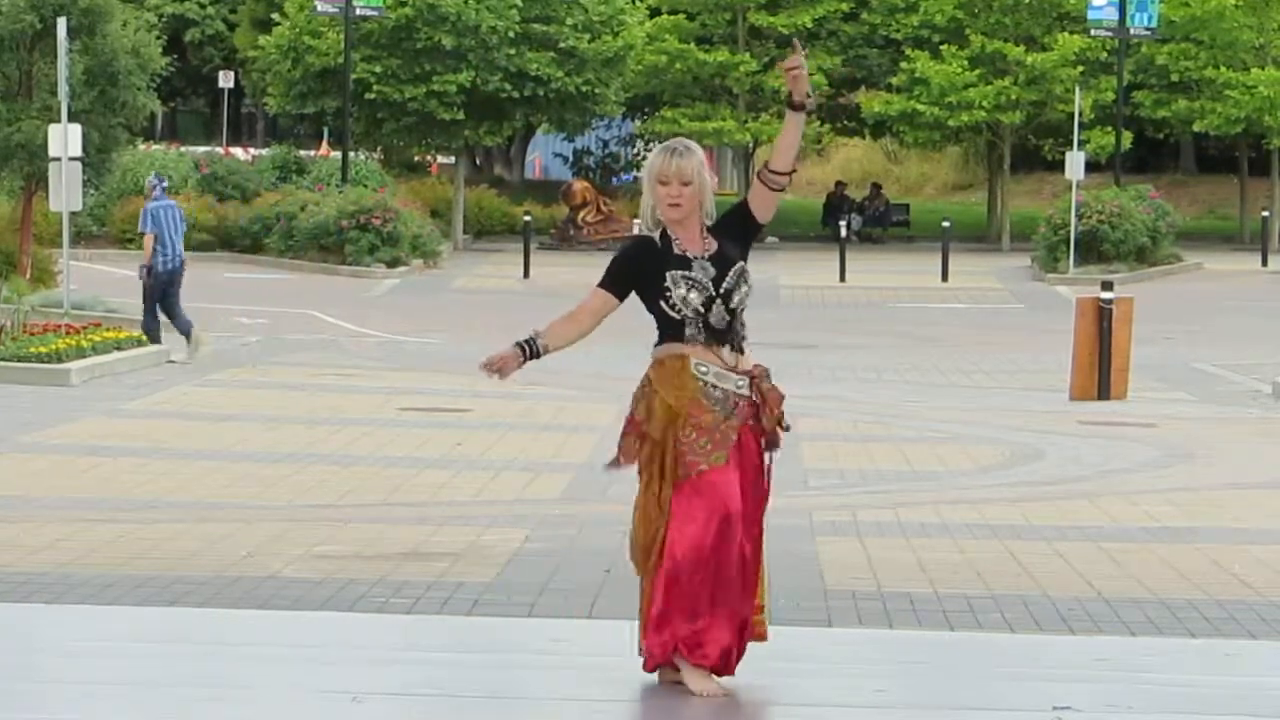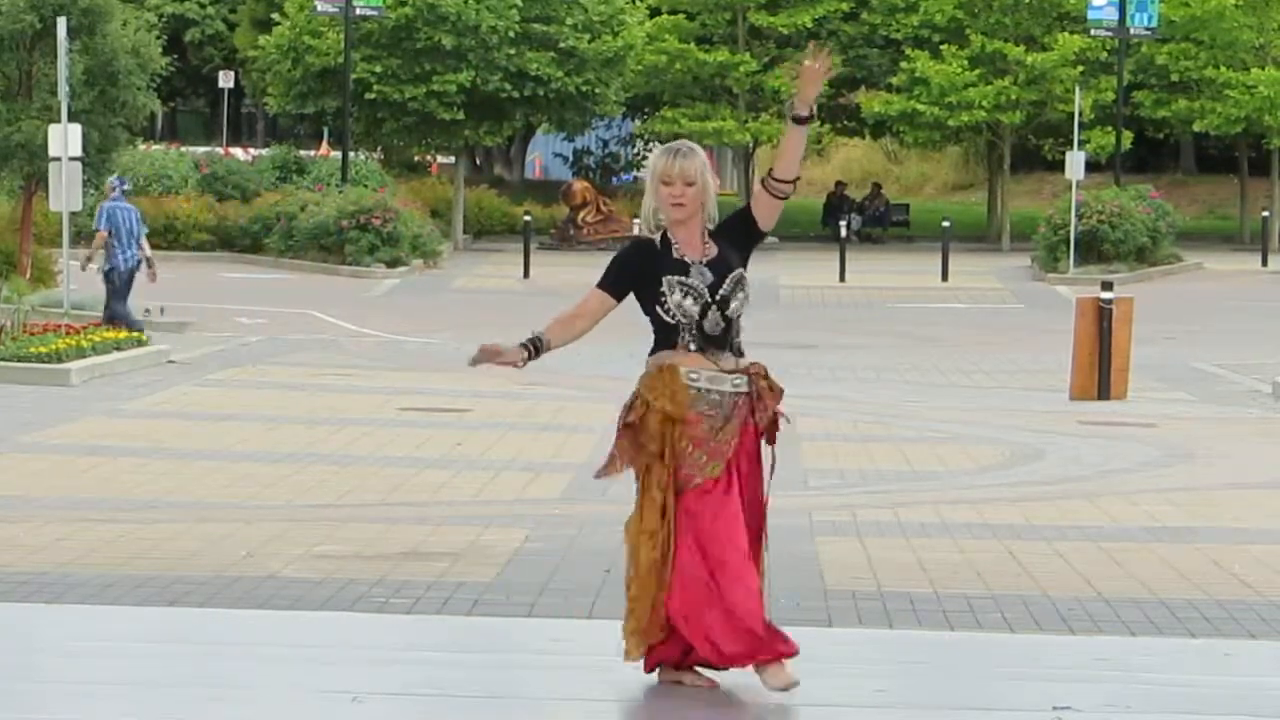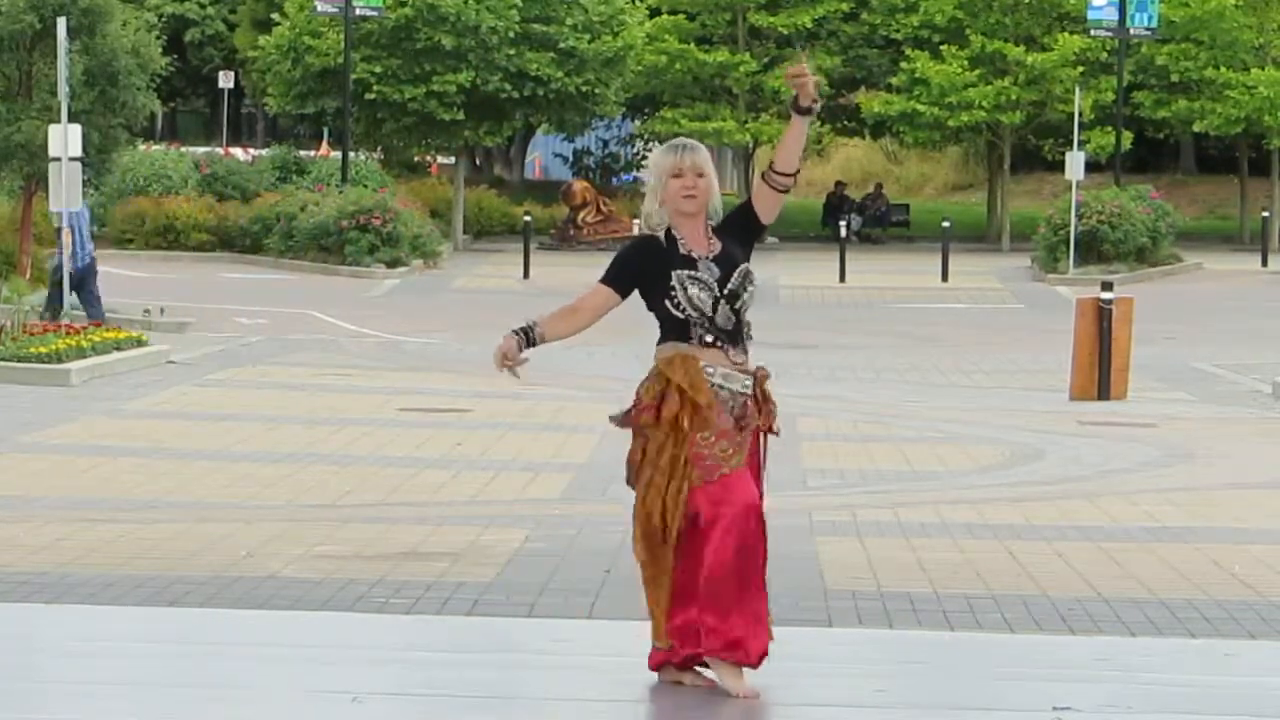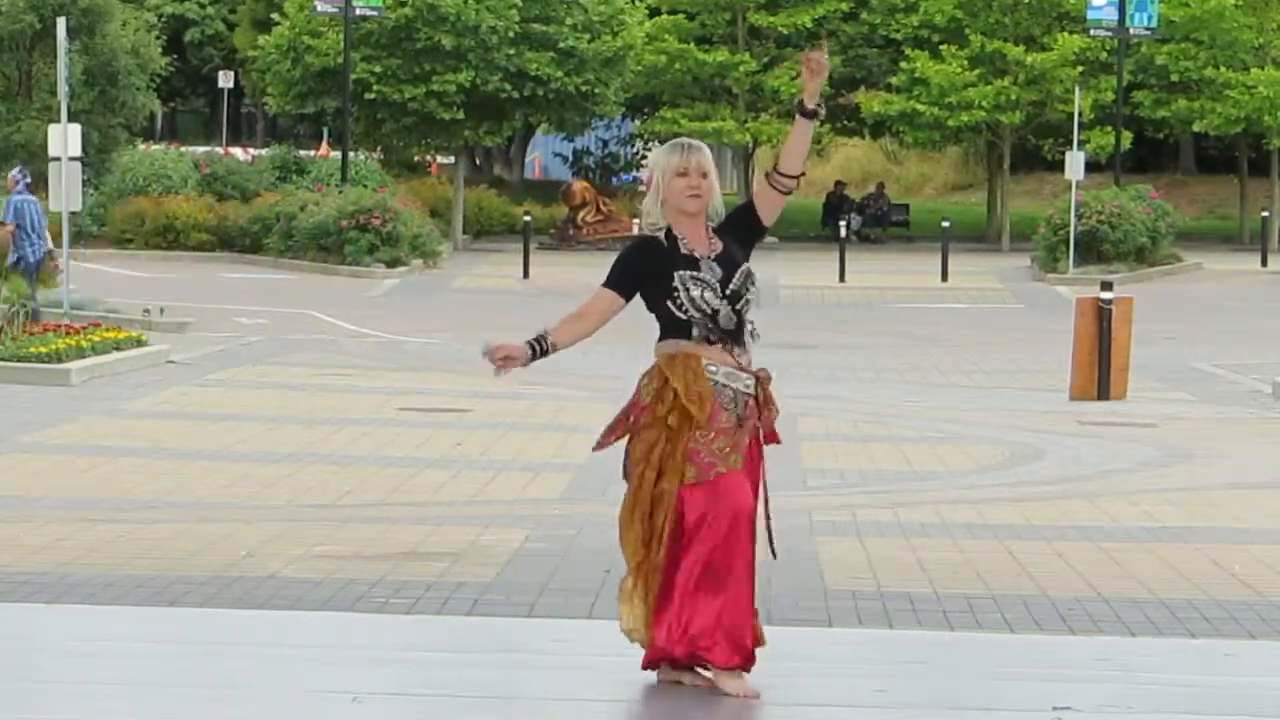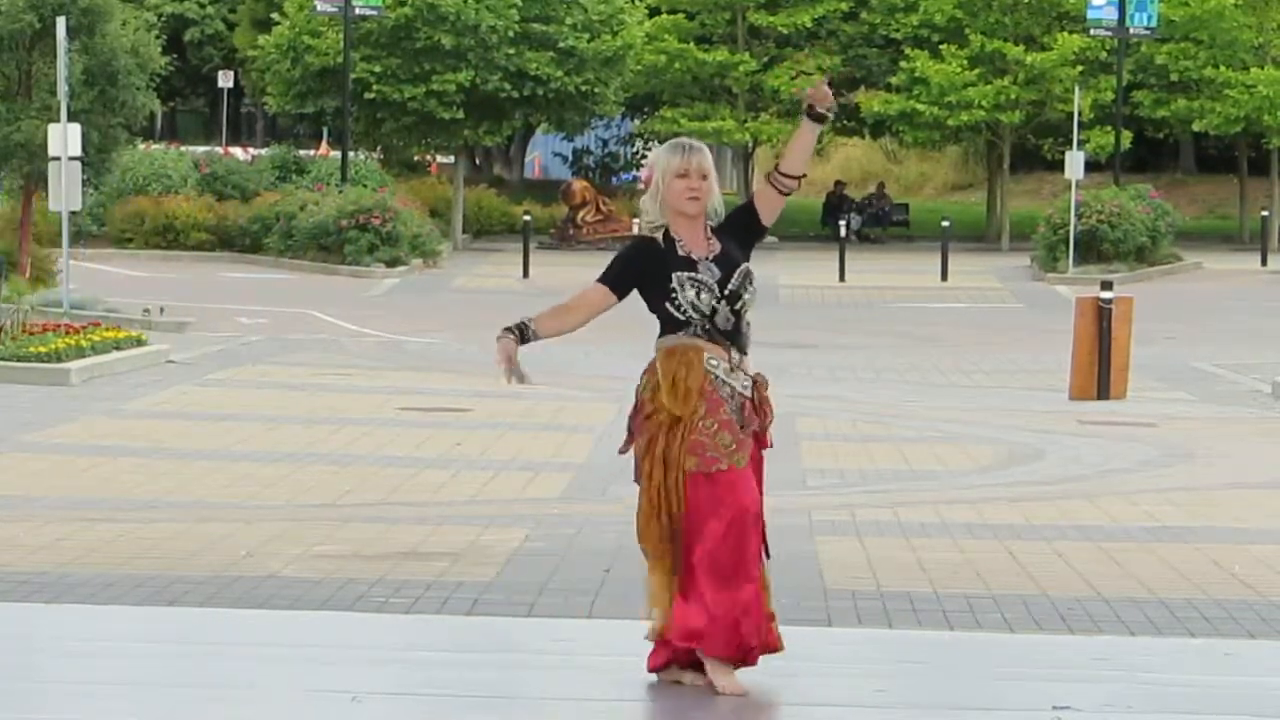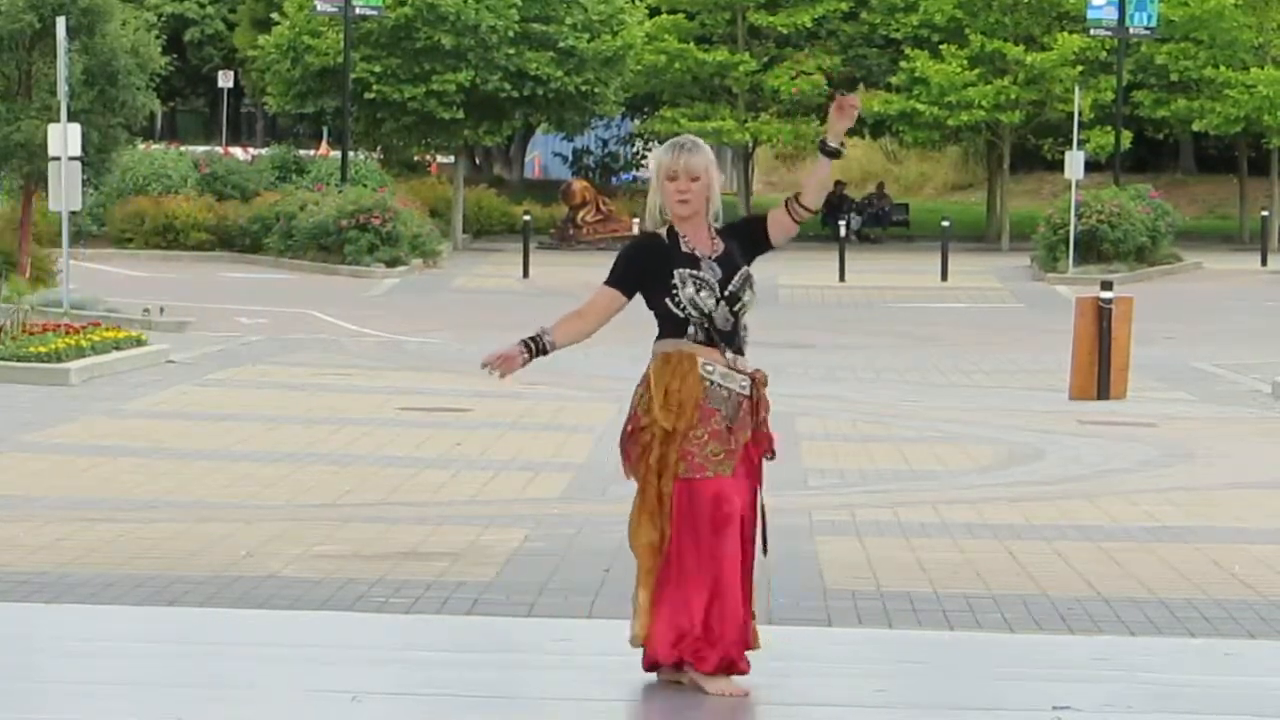
dt=0.4s
person 1, frame 1
left shoulder: (730, 234)
right shoulder: (642, 252)
left elbow: (776, 175)
right elbow: (585, 316)
left wrist: (798, 101)
right wrist: (522, 351)
left hip: (736, 401)
right hip: (680, 398)
left knee: (732, 524)
right knee: (703, 517)
left ankle: (677, 651)
right ankle: (684, 649)
person 1, frame 2
left shoulder: (731, 239)
right shoulder: (642, 255)
left elbow: (780, 183)
right elbow: (582, 316)
left wrist: (802, 107)
right wrist: (525, 349)
left hip: (733, 402)
right hip: (675, 402)
left knee: (730, 525)
right knee: (703, 524)
left ankle: (674, 656)
right ankle: (752, 649)
person 1, frame 3
left shoulder: (733, 234)
right shoulder: (646, 251)
left elbow: (780, 177)
right elbow: (585, 309)
left wrist: (803, 104)
right wrist: (524, 338)
left hip: (737, 400)
right hip: (684, 397)
left knee: (712, 525)
right knee: (729, 512)
left ankle: (679, 656)
right ankle: (718, 644)
person 1, frame 4
left shoulder: (734, 235)
right shoulder: (647, 252)
left elbow: (784, 177)
right elbow: (589, 316)
left wrist: (810, 99)
right wrist: (531, 349)
left hip: (738, 400)
right hip: (685, 396)
left knee: (721, 523)
right knee: (715, 516)
left ankle: (675, 654)
right ankle: (717, 650)
person 1, frame 5
left shoulder: (734, 236)
right shoulder: (645, 252)
left elbow: (785, 179)
right elbow: (580, 307)
left wrist: (816, 113)
right wrist: (519, 333)
left hip: (736, 399)
right hip: (683, 393)
left knee: (726, 520)
right knee: (725, 511)
left ankle: (679, 655)
right ankle: (713, 643)
person 1, frame 6
left shoulder: (736, 240)
right shoulder: (648, 248)
left elbow: (802, 207)
right elbow: (591, 314)
left wrist: (833, 138)
right wrist: (530, 348)
left hip: (735, 404)
right hip: (679, 397)
left knee: (730, 527)
right knee: (702, 516)
left ankle: (678, 655)
right ankle: (697, 655)
